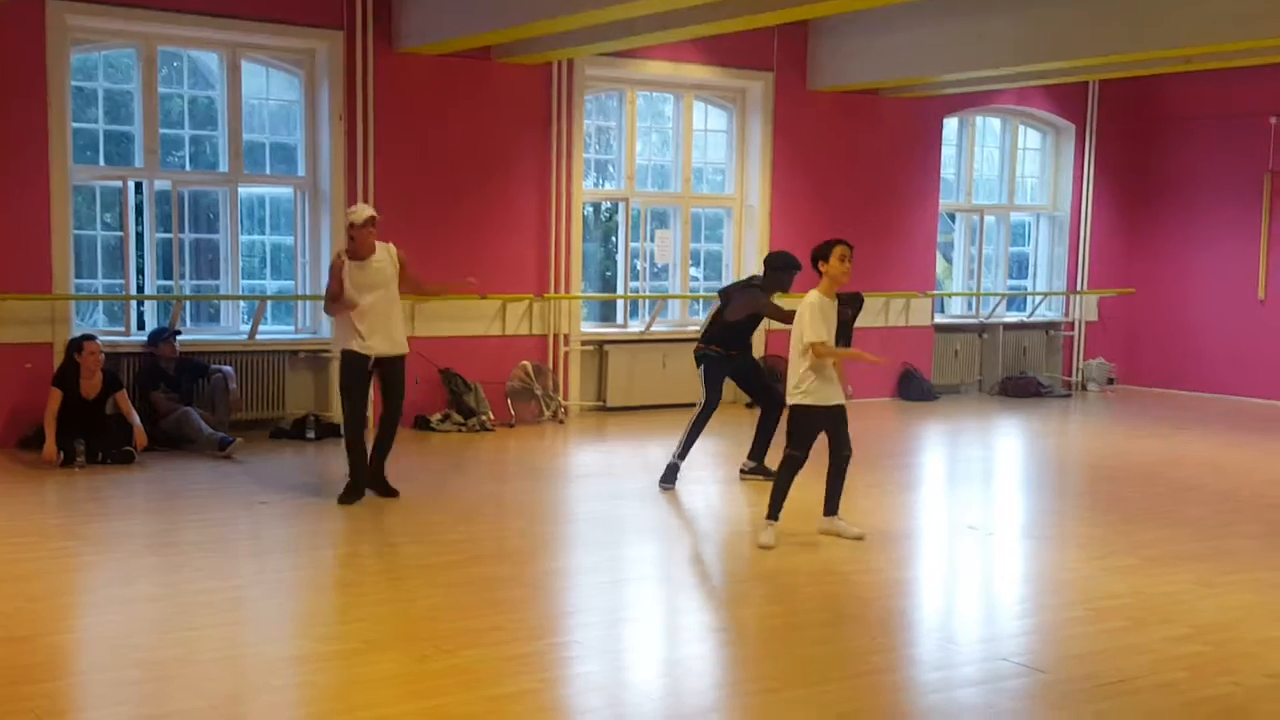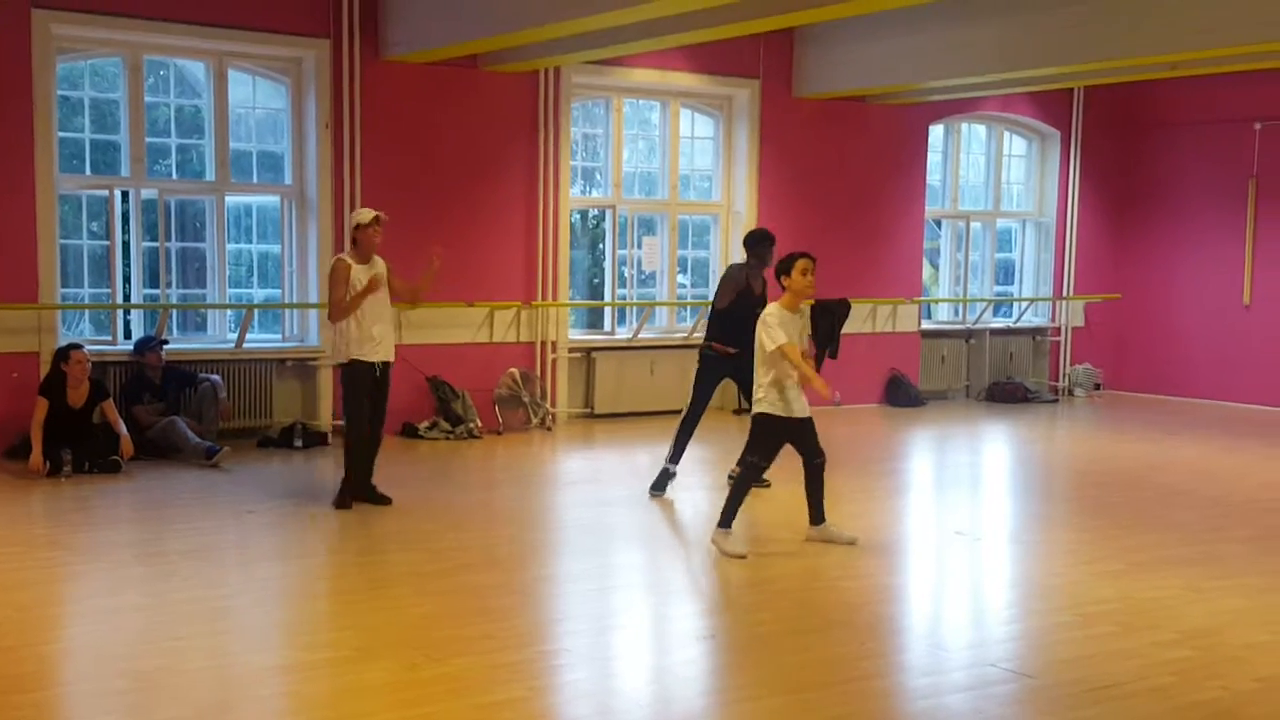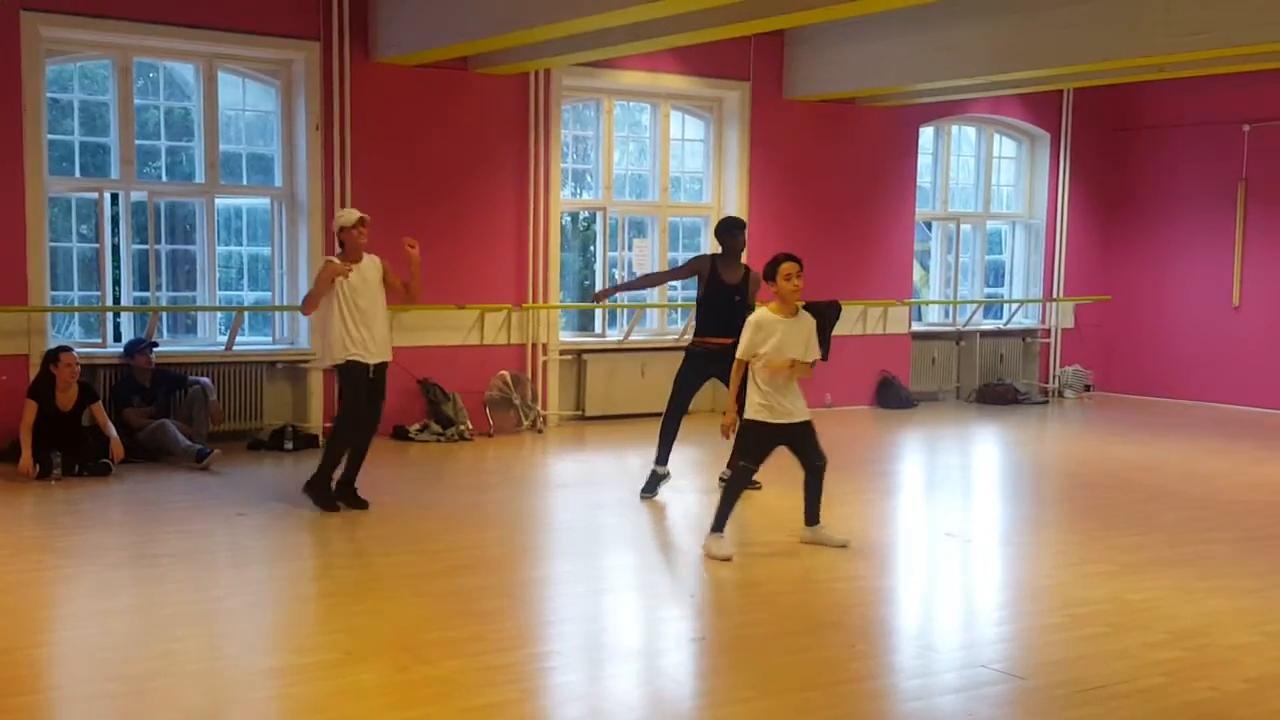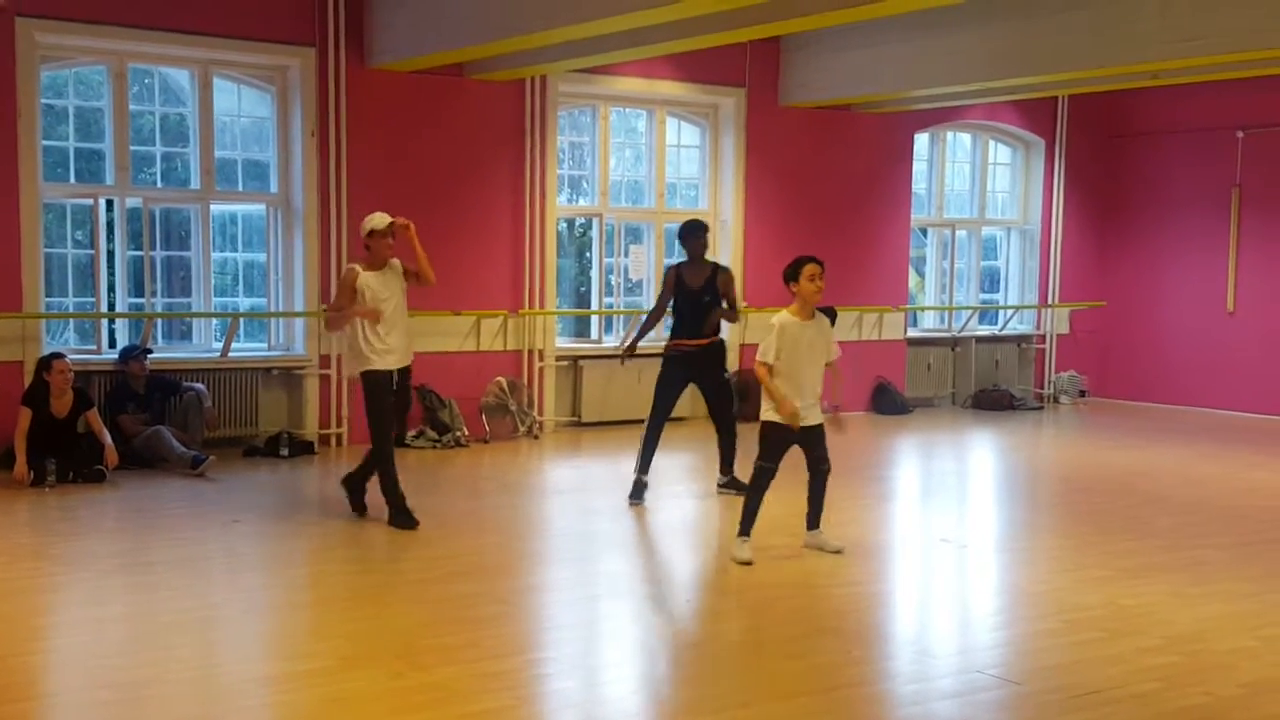
dt=0.5s
person 1, frame 1
left shoulder: (833, 302)
right shoulder: (812, 302)
right elbow: (818, 349)
left wrist: (837, 369)
right wrist: (855, 354)
left hip: (830, 393)
right hip: (806, 394)
left knee: (842, 451)
right knee: (795, 457)
left ankle: (830, 517)
right ankle: (770, 521)
person 1, frame 2
left shoulder: (801, 315)
right shoulder: (772, 315)
right elbow: (787, 352)
left wrist: (810, 376)
right wrist: (814, 378)
left hip: (797, 405)
right hip: (771, 404)
left knee: (816, 460)
right knee: (754, 465)
left ankle: (818, 525)
right ankle: (723, 530)
person 1, frame 3
left shoulder: (807, 322)
right shoulder: (758, 320)
left elbow: (808, 366)
right elbow: (740, 365)
left wrist: (791, 366)
right wrist: (731, 410)
left hip: (795, 411)
right hip: (760, 412)
left knee: (816, 463)
right knee: (743, 471)
left ankle: (812, 527)
right ankle: (716, 534)
person 1, frame 4
left shoulder: (825, 323)
right shoulder: (780, 323)
left elbow: (829, 365)
right elbow: (761, 368)
left wrist: (834, 405)
right wrist: (782, 403)
left hip: (811, 414)
right hip: (778, 415)
left knee: (820, 469)
right knee: (764, 473)
left ankle: (813, 532)
right ankle: (742, 538)
person 2, frame 1
left shoulder: (394, 255)
right shoulder: (340, 263)
left elbow: (416, 288)
right elbow: (329, 306)
right wrist: (339, 307)
left hip: (392, 345)
right hip: (355, 348)
left knee: (392, 414)
right knee: (355, 414)
left ankle: (376, 472)
right ankle: (357, 477)
person 2, frame 2
left shoulder: (381, 265)
right shoulder: (342, 266)
left elbow: (409, 298)
right elbow: (334, 315)
left wrist: (432, 273)
right wrist: (364, 293)
left hip: (382, 354)
right hip: (355, 355)
left knee: (375, 421)
right knee: (358, 420)
left ankle: (363, 484)
right ankle: (349, 486)
person 2, frame 3
left shoulder: (376, 264)
right shoulder: (332, 267)
left elbow: (411, 296)
right elbow: (307, 309)
left wrist: (415, 263)
right wrist: (329, 278)
left hip: (379, 354)
right hip: (349, 355)
left knee: (369, 422)
right knee: (351, 419)
left ankle: (345, 485)
right ankle: (319, 482)
person 2, frame 4
left shoulder: (398, 269)
right shoulder: (354, 275)
left elbow: (429, 280)
right elbow: (330, 322)
left wrist: (413, 238)
right wrist: (355, 311)
left hip: (401, 361)
right hip: (373, 363)
left knee: (394, 432)
right knee: (384, 435)
left ankle: (356, 481)
right ankle: (396, 506)
person 3, frame 1
left shoulder: (756, 284)
right shoulder: (754, 296)
left elbow: (723, 292)
right elbow: (787, 317)
left hip: (738, 353)
right hip: (712, 353)
left knee: (774, 403)
right knee: (709, 405)
left ankle: (753, 464)
right ankle: (675, 464)
person 3, frame 2
left shoulder: (762, 282)
right shoulder: (736, 273)
right wrist: (756, 268)
left hip: (744, 355)
right hip: (715, 353)
right knee: (695, 409)
left ankle: (742, 470)
right ankle: (669, 469)
person 3, frame 3
left shoulder: (751, 278)
right shoulder: (704, 264)
right elbow: (662, 277)
right wrist: (617, 288)
left hip: (733, 351)
right hip: (701, 350)
right knee: (675, 409)
left ankle: (731, 471)
right ankle: (659, 470)
person 3, frame 4
left shoulder: (722, 275)
right shoulder: (674, 274)
left elbow: (734, 313)
right elbow: (659, 310)
left wrist: (720, 312)
right wrist: (636, 340)
left hip: (710, 353)
right hip: (677, 353)
left knee: (725, 417)
right knee: (657, 417)
left ankle: (726, 477)
right ankle: (640, 478)
